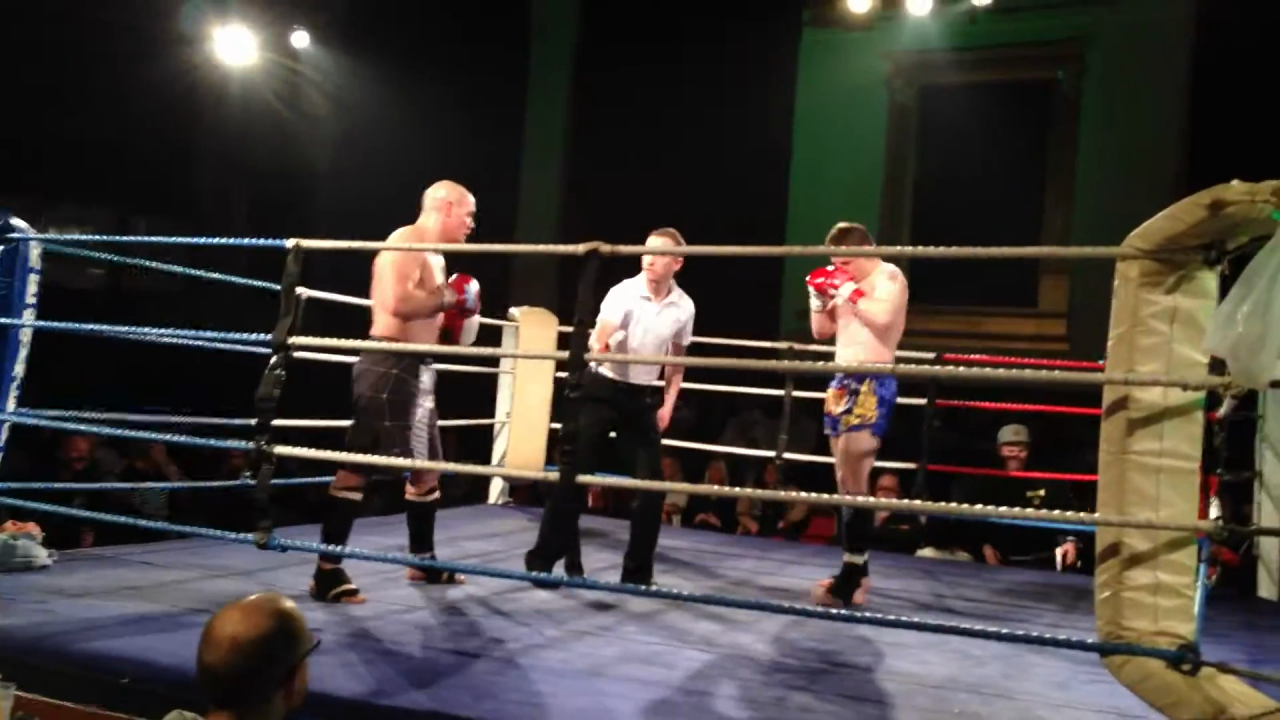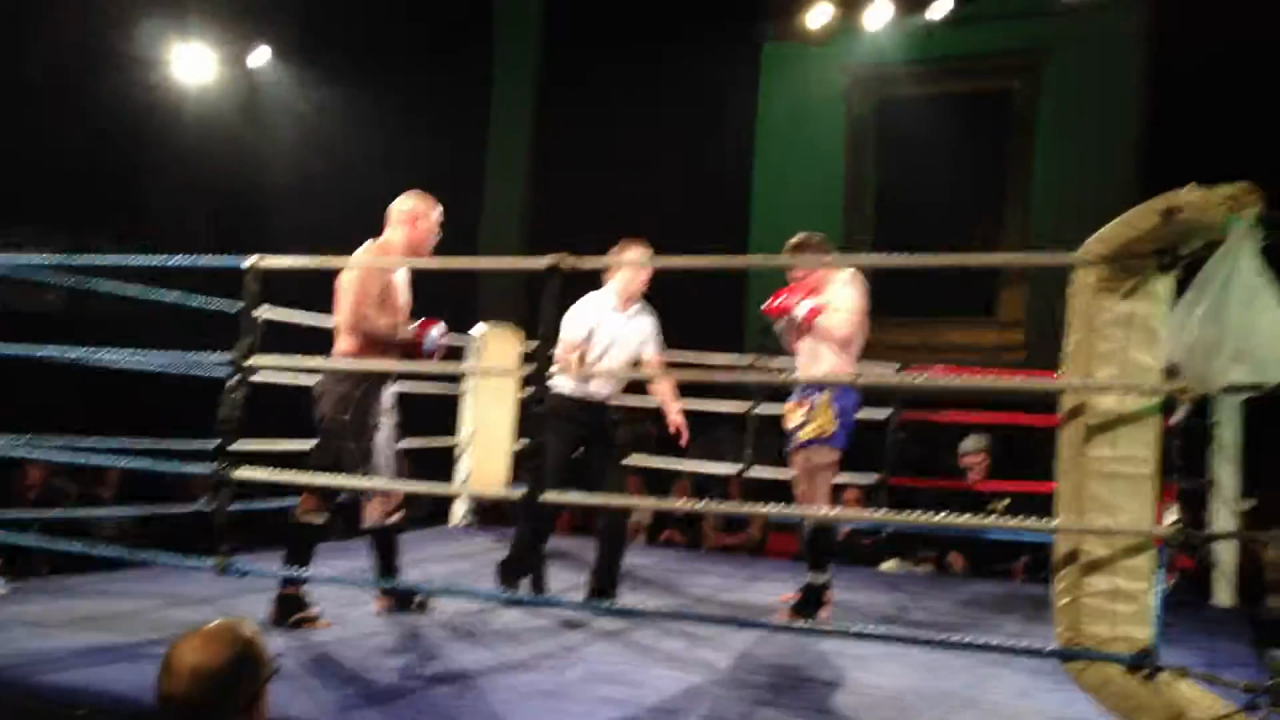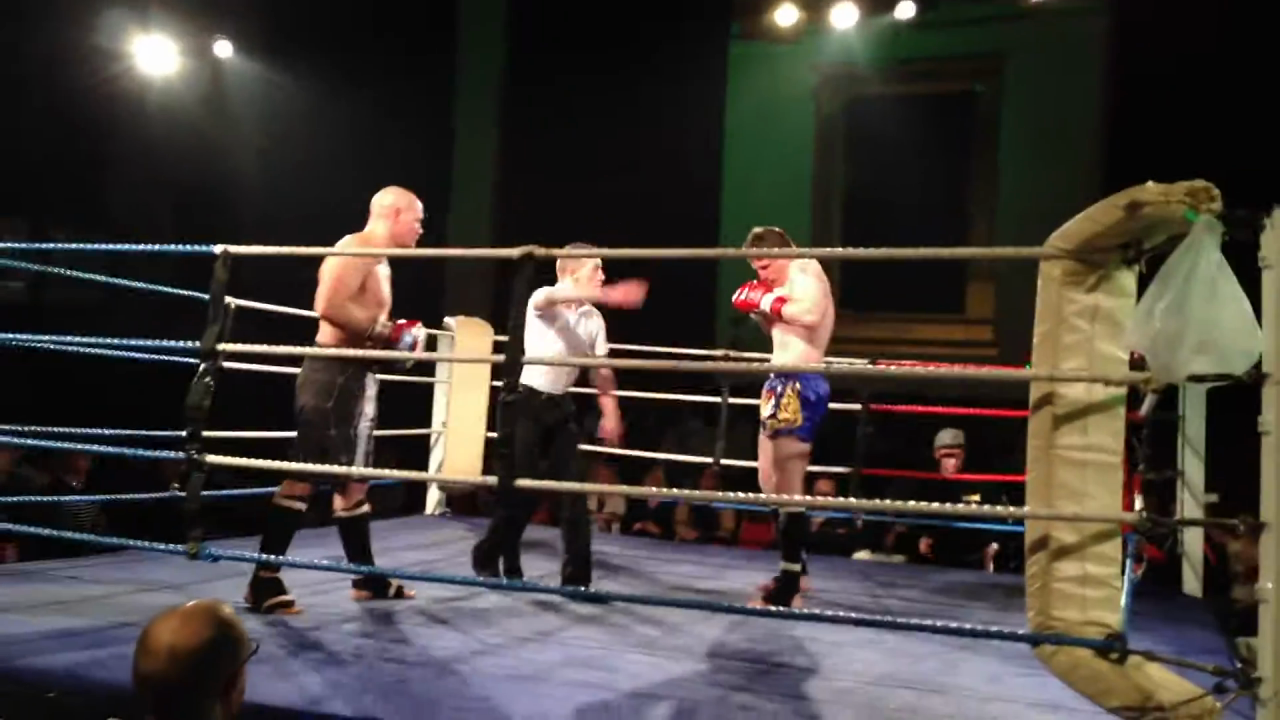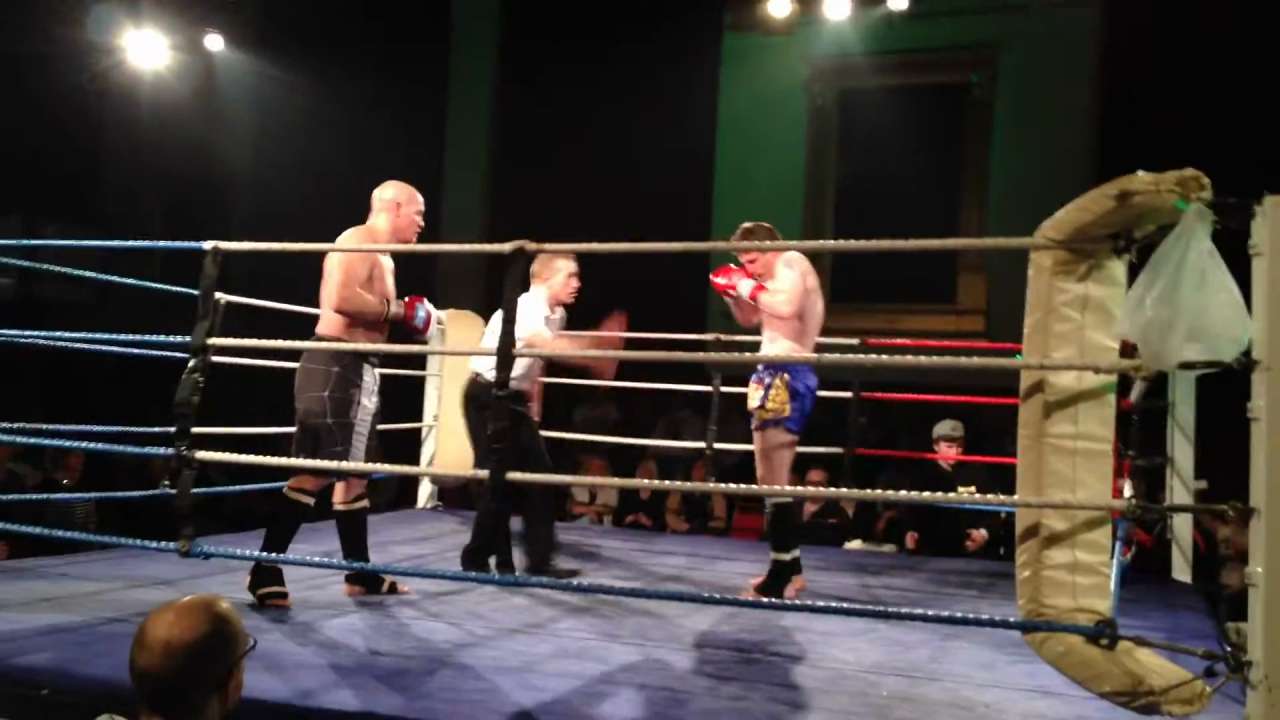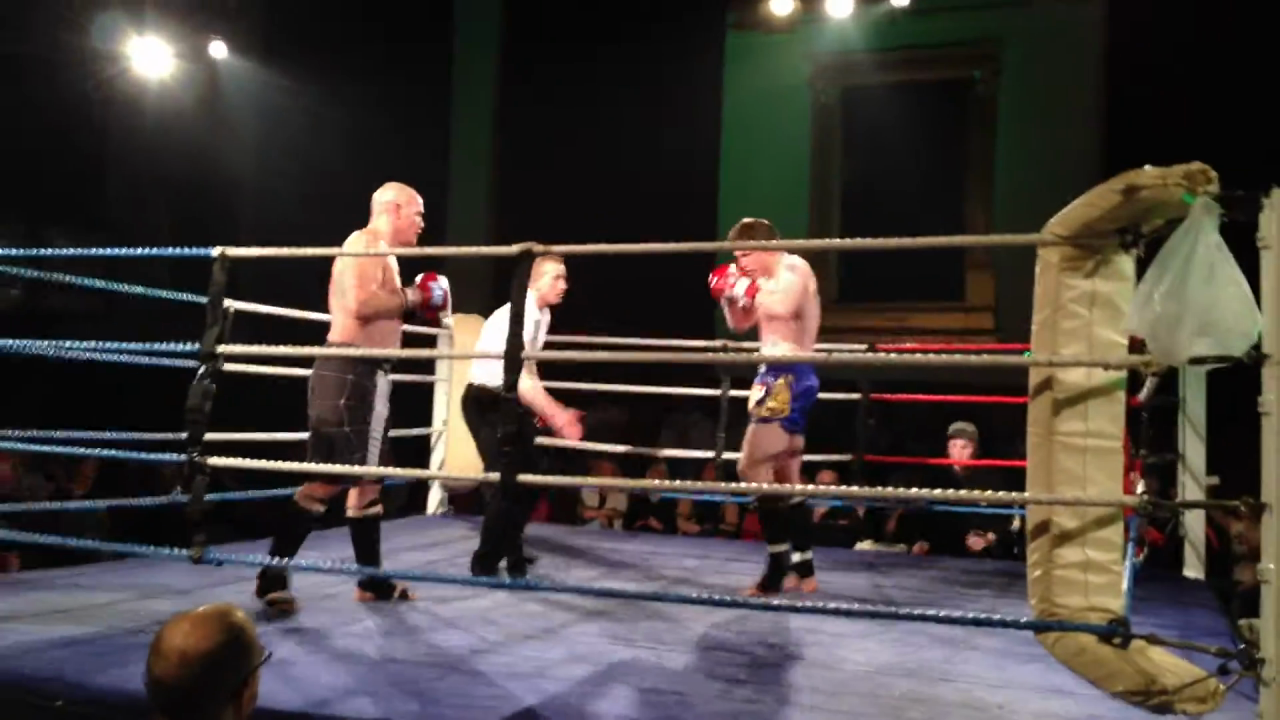
dt=0.2s
person 1, frame 1
left shoulder: (434, 255)
right shoulder: (406, 243)
right elbow: (398, 303)
left wrist: (449, 324)
right wrist: (453, 295)
left hip: (417, 369)
right hip: (389, 366)
left knee: (426, 466)
right knee: (359, 467)
left ankle: (423, 559)
right ankle: (327, 570)
person 1, frame 2
left shoulder: (400, 269)
right shoulder: (373, 259)
right elbow: (353, 319)
left wrist: (413, 342)
right wrist: (410, 334)
left hip: (374, 387)
right hip: (353, 385)
left knee: (387, 489)
right knee: (323, 490)
left ankle: (391, 587)
right ankle: (289, 596)
person 1, frame 3
left shoulder: (379, 263)
right shoulder: (355, 250)
right elbow: (328, 306)
left wrist: (392, 335)
right wrist: (385, 330)
left hip: (358, 377)
right hip: (335, 374)
left knee: (354, 479)
right knee: (305, 476)
left ankle: (367, 578)
right ankle: (265, 580)
person 1, frame 4
left shoulder: (381, 256)
right shoulder: (359, 241)
right elbow: (341, 299)
left wrist: (401, 316)
right wrist: (399, 310)
left hip: (359, 370)
right hip: (335, 367)
left knee: (354, 473)
right knee: (313, 472)
left ankle: (359, 573)
right ankle: (266, 569)
person 1, frame 5
left shoulder: (381, 253)
right shoulder: (367, 243)
right elbow: (362, 303)
left wrist: (414, 302)
right wrist: (414, 295)
left hip: (368, 375)
right hip: (348, 373)
left knee: (368, 481)
right knee: (327, 479)
left ankle: (372, 579)
right ankle: (273, 574)
person 2, frame 1
left shoulder: (888, 275)
right shoulder: (848, 285)
left elbow: (883, 316)
right elbow: (821, 331)
left wrist: (847, 288)
right wrist: (819, 294)
left hip: (870, 386)
right hip: (844, 384)
left knee: (853, 479)
right knee: (846, 479)
left ankle: (851, 582)
right ankle: (855, 569)
person 2, frame 2
left shoulder: (847, 282)
right shoulder: (814, 294)
left elbow: (844, 328)
left wrist: (804, 307)
right wrist: (786, 318)
left hip: (830, 397)
right hip: (806, 395)
left knee: (815, 496)
right knee: (807, 493)
left ankle: (815, 599)
right ankle: (818, 583)
person 2, frame 3
left shoulder: (805, 269)
right shoulder: (784, 282)
left elbow: (811, 315)
left wrist: (769, 301)
right wrist: (758, 306)
left hip: (799, 386)
right hip: (782, 384)
left knee: (786, 486)
right knee: (770, 482)
left ankle: (789, 586)
right ankle: (794, 569)
person 2, frame 4
left shoulder: (793, 264)
right shoulder: (773, 276)
left elbow: (787, 306)
right elbow: (748, 318)
left wrist: (748, 285)
right wrist: (733, 290)
left hip: (789, 377)
right hip: (772, 376)
left knee: (771, 475)
right knee: (773, 476)
left ankle: (780, 575)
right ankle: (791, 568)
person 2, frame 5
left shoulder: (792, 268)
right shoulder: (764, 280)
left elbow: (784, 307)
right elbow: (738, 324)
left wrist: (743, 290)
right wrist: (728, 290)
left hip: (790, 380)
right hip: (775, 379)
left knee: (752, 468)
right knee: (785, 478)
left ankle: (777, 567)
right ankle: (802, 569)
person 3, frame 1
left shoulder: (684, 307)
right shoulder: (624, 293)
right elbow: (601, 334)
left wrist: (668, 405)
right wrist: (600, 346)
left hip: (642, 397)
right hip: (600, 389)
left knee: (652, 486)
right knee: (575, 476)
left ankle: (637, 574)
right ankle: (542, 559)
person 3, frame 2
left shoulder: (646, 320)
right shoulder: (588, 307)
left elbow: (655, 370)
right elbow: (565, 352)
left wrist: (674, 411)
right wrist: (573, 363)
left hip: (600, 414)
right hip: (562, 408)
left knee: (615, 503)
right knee: (545, 495)
left ankle: (602, 591)
right ankle: (514, 572)
person 3, frame 3
left shoulder: (594, 319)
right shoulder: (544, 298)
left elbow: (601, 370)
right elbow: (555, 298)
left wrist: (611, 413)
right wrist: (609, 296)
left hip: (558, 406)
right hip: (523, 403)
left knee: (574, 490)
right knee: (520, 488)
left ankle: (576, 577)
right ankle: (488, 558)
person 3, frame 4
left shoulder: (556, 314)
right shoulder: (524, 309)
right elbow: (543, 344)
left wrist: (533, 402)
right wrist: (595, 346)
left hip: (513, 398)
right hip: (485, 397)
left knee: (540, 475)
right knee: (500, 480)
left ankle: (540, 560)
right ankle: (477, 558)
person 3, frame 5
left shoulder: (543, 317)
right shoulder: (514, 317)
right elbow: (518, 376)
left wrist: (550, 406)
right wrist: (555, 413)
right hip: (485, 402)
right knee: (508, 481)
left ankle: (509, 549)
right ankle: (486, 562)
